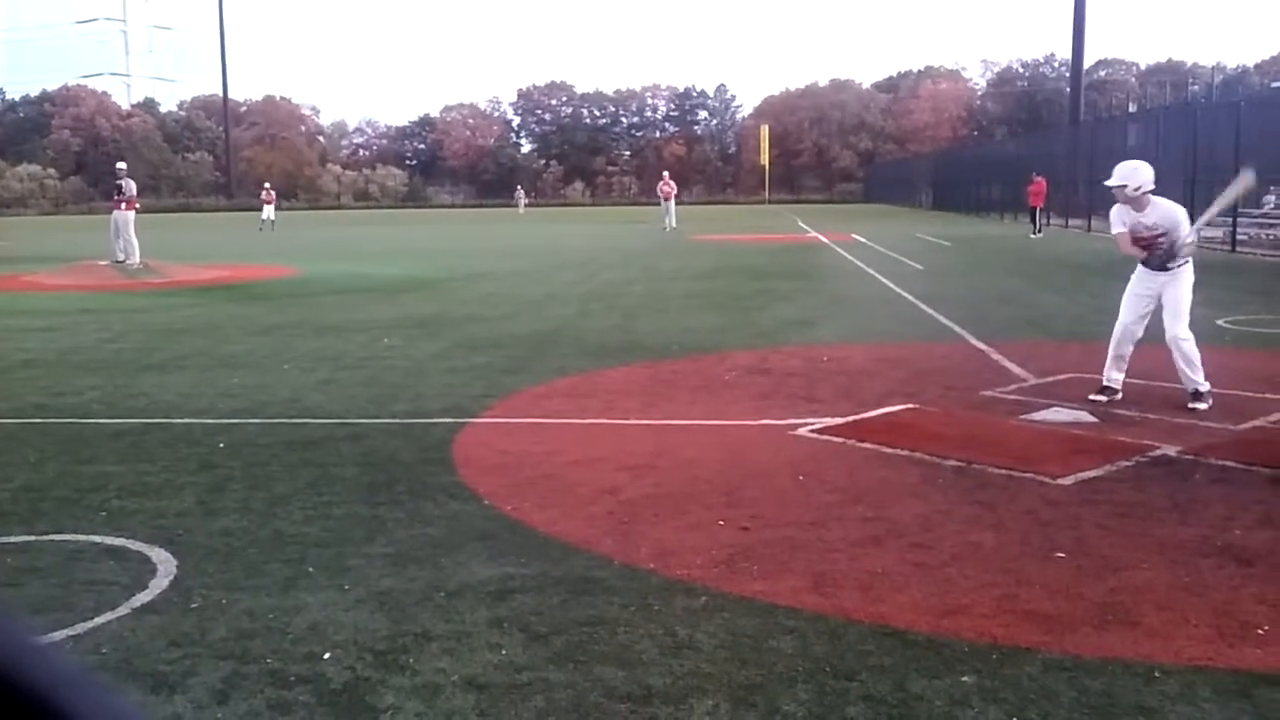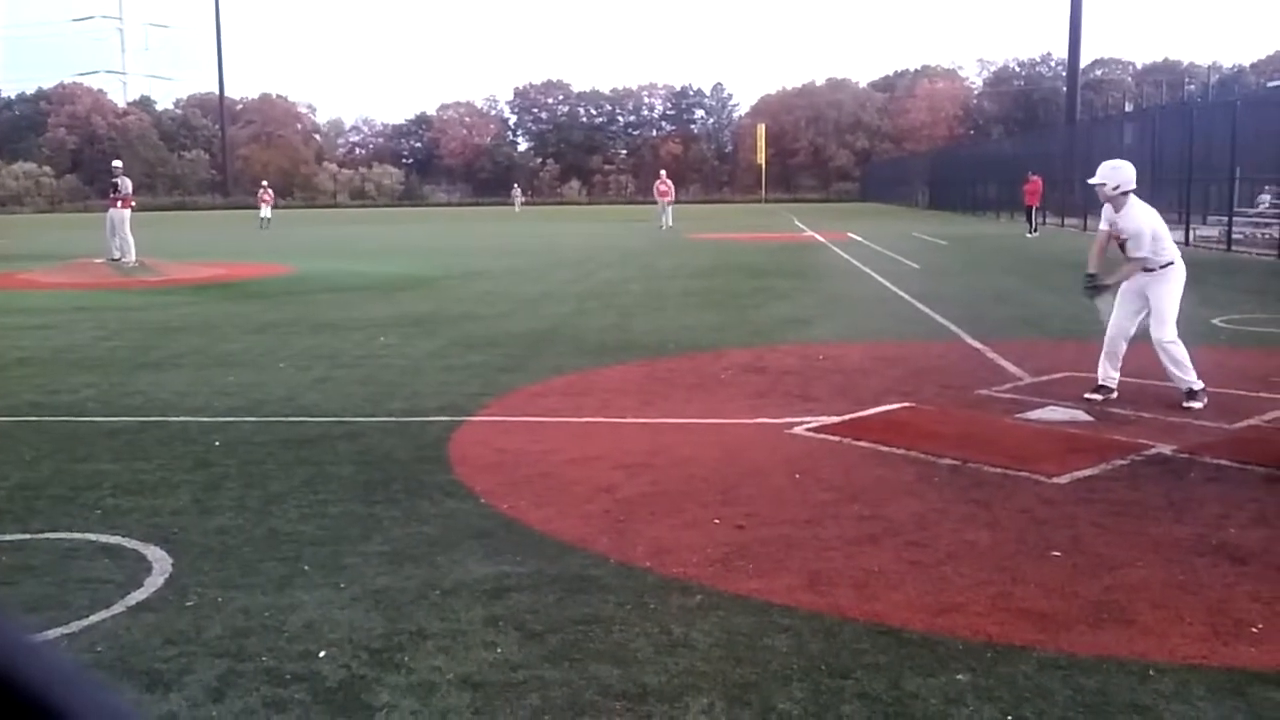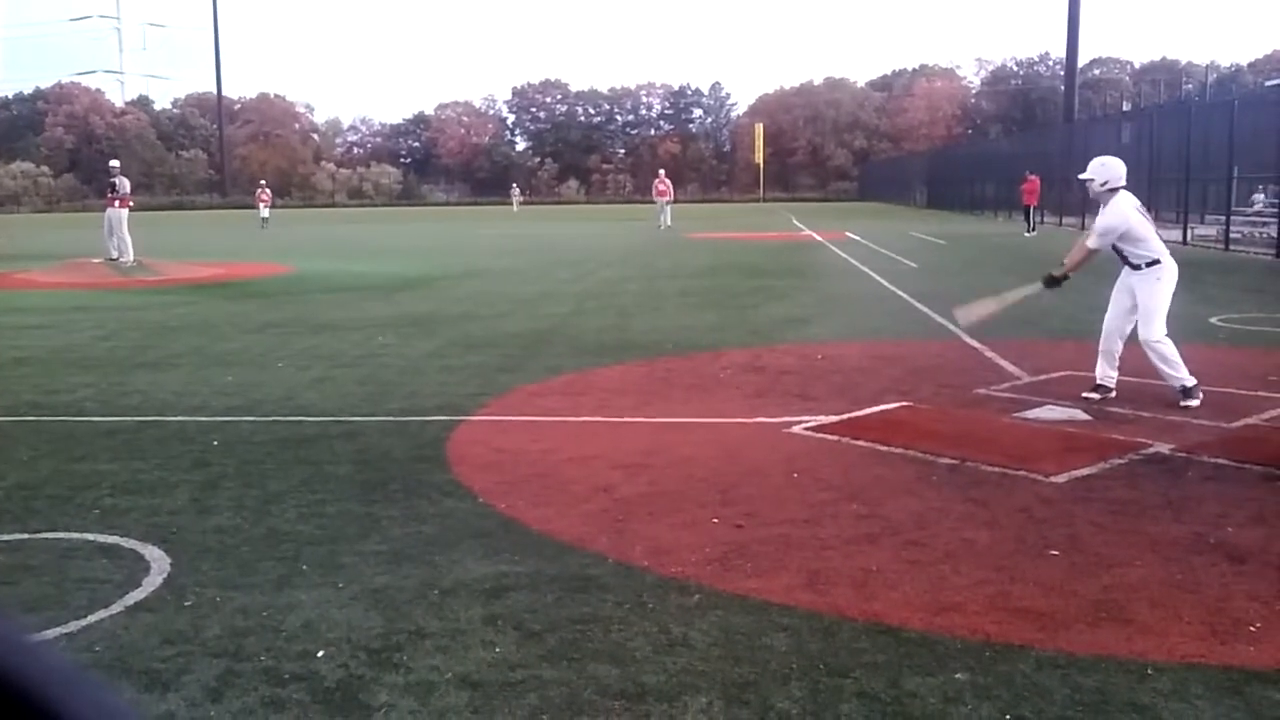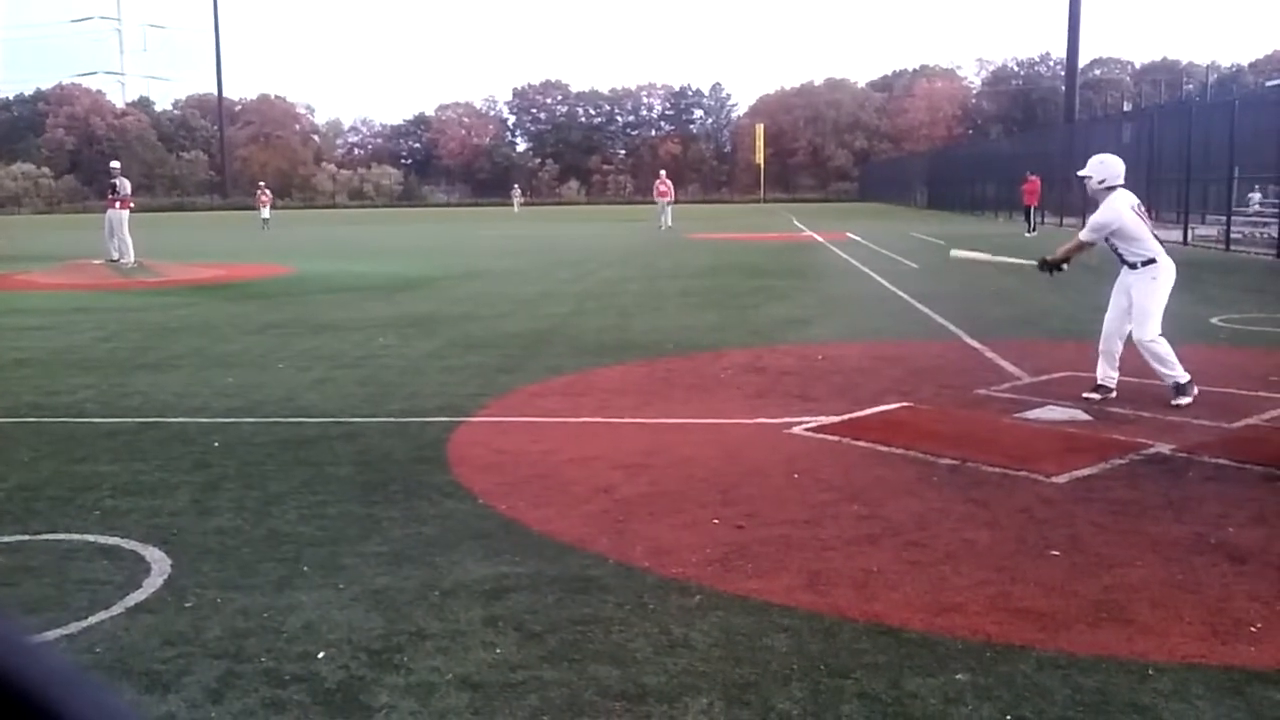
dt=0.2s
person 1, frame 1
left shoulder: (1170, 212)
right shoulder: (1118, 212)
left elbow: (1188, 248)
right elbow: (1125, 246)
left wrist: (1177, 252)
right wrist: (1151, 257)
left hip: (1176, 274)
right hip: (1148, 273)
left knee: (1177, 332)
right knee: (1124, 328)
left ankle: (1200, 389)
right ankle: (1111, 384)
person 1, frame 2
left shoulder: (1138, 219)
right shoulder: (1110, 209)
left elbow: (1134, 264)
right elbow: (1099, 244)
left wrist: (1109, 283)
right wrist: (1092, 274)
left hip: (1167, 274)
right hip: (1142, 273)
left knee: (1163, 335)
right knee: (1117, 327)
left ankle: (1194, 388)
right ankle: (1107, 383)
person 1, frame 3
left shoulder: (1113, 217)
right shoulder: (1121, 198)
left elbow: (1086, 252)
right elbow: (1088, 239)
left wrist: (1058, 275)
right wrist: (1064, 268)
left hip: (1157, 273)
right hip: (1133, 271)
left knee: (1151, 335)
right knee: (1113, 326)
left ankle: (1188, 386)
right ankle: (1106, 382)
person 1, frame 4
left shoulder: (1107, 214)
right shoulder: (1122, 196)
left elbow: (1078, 244)
right elbow: (1090, 238)
left wrist: (1050, 260)
right wrist: (1065, 258)
left hip: (1153, 272)
right hip: (1132, 271)
left knee: (1145, 335)
right knee: (1112, 327)
left ankle: (1182, 382)
right ankle: (1106, 383)
